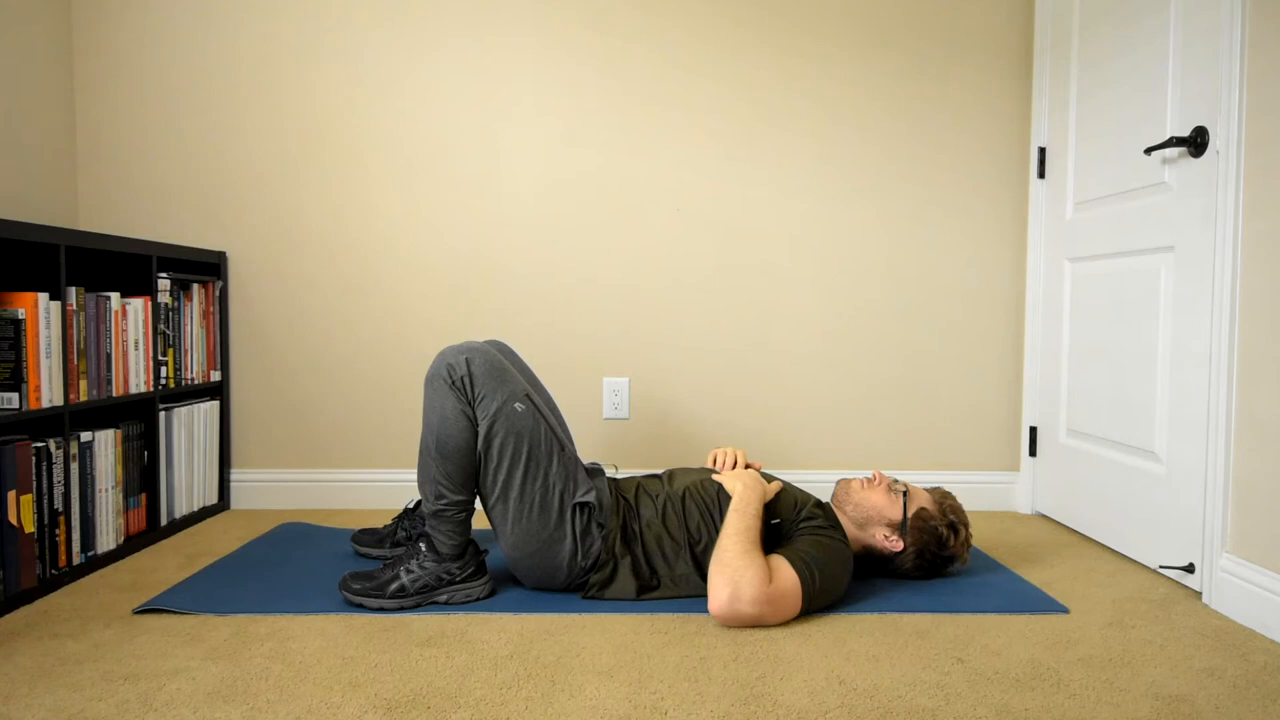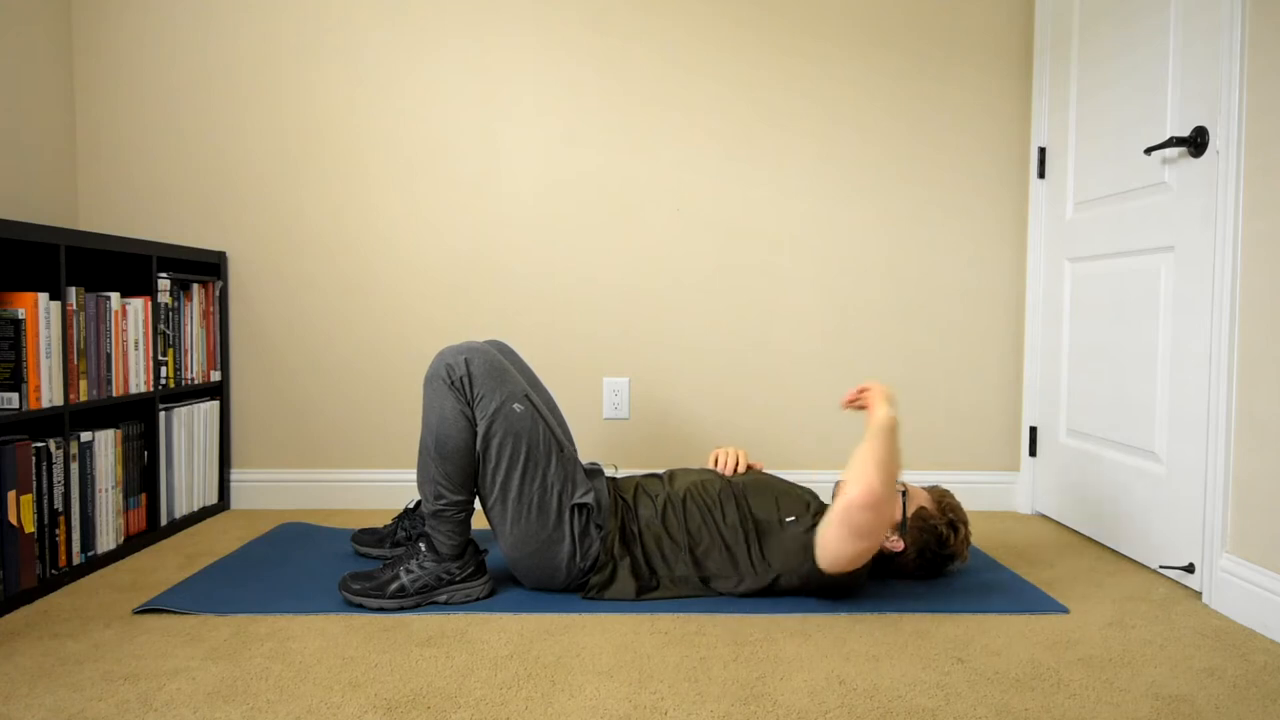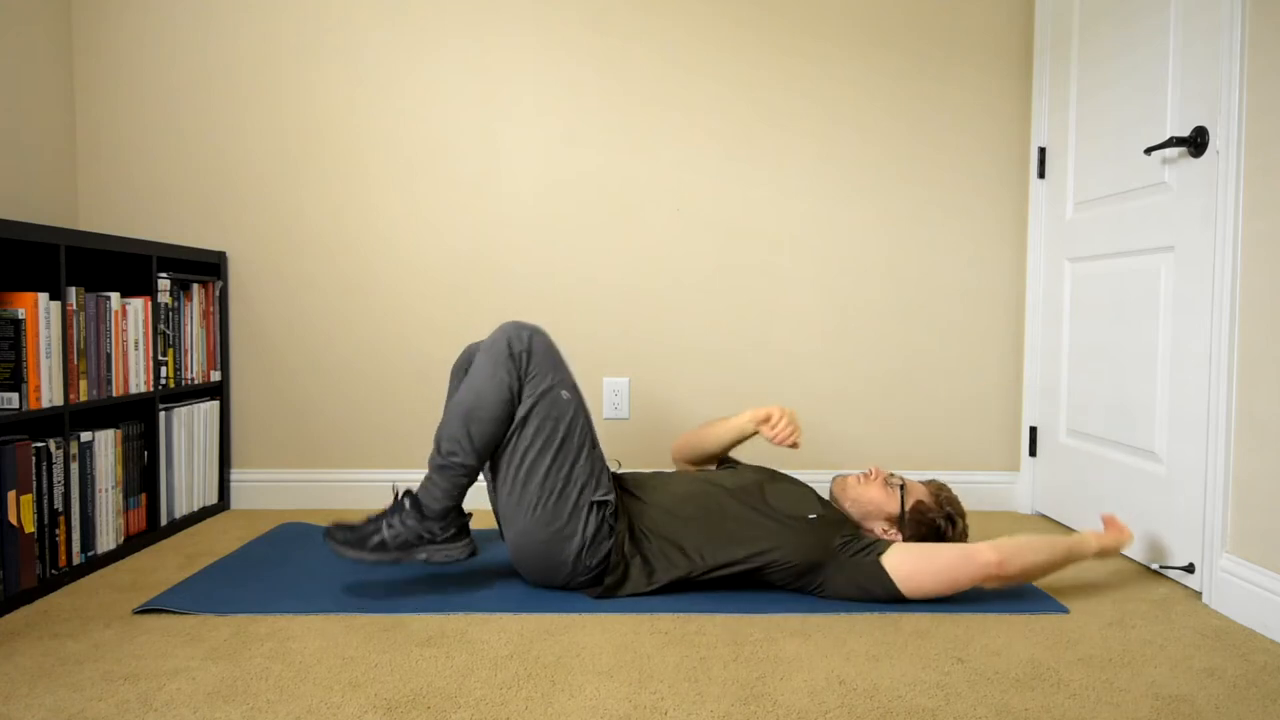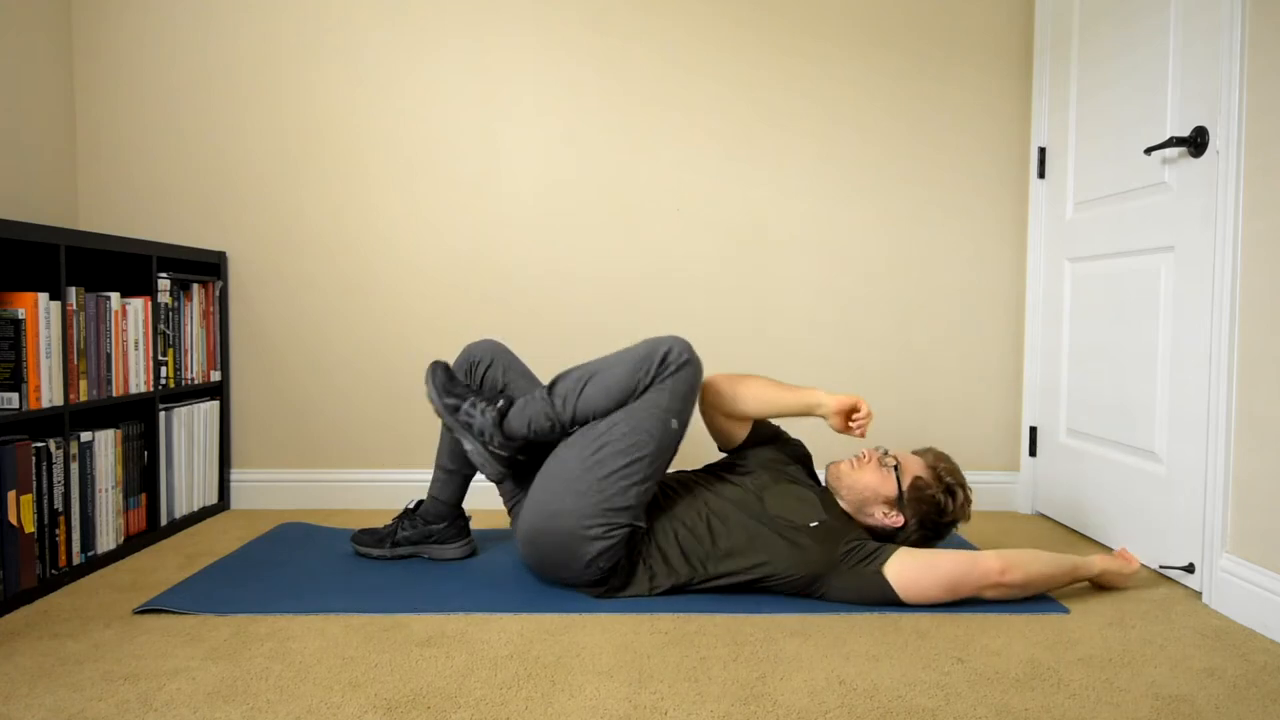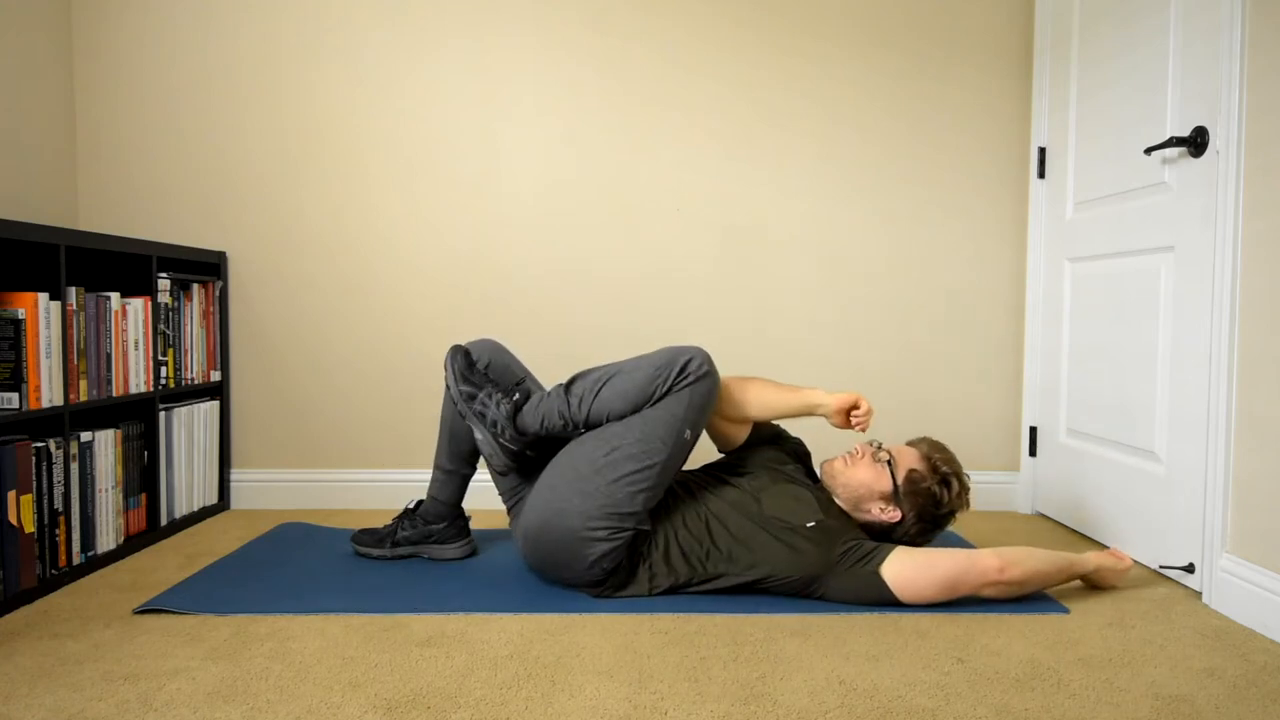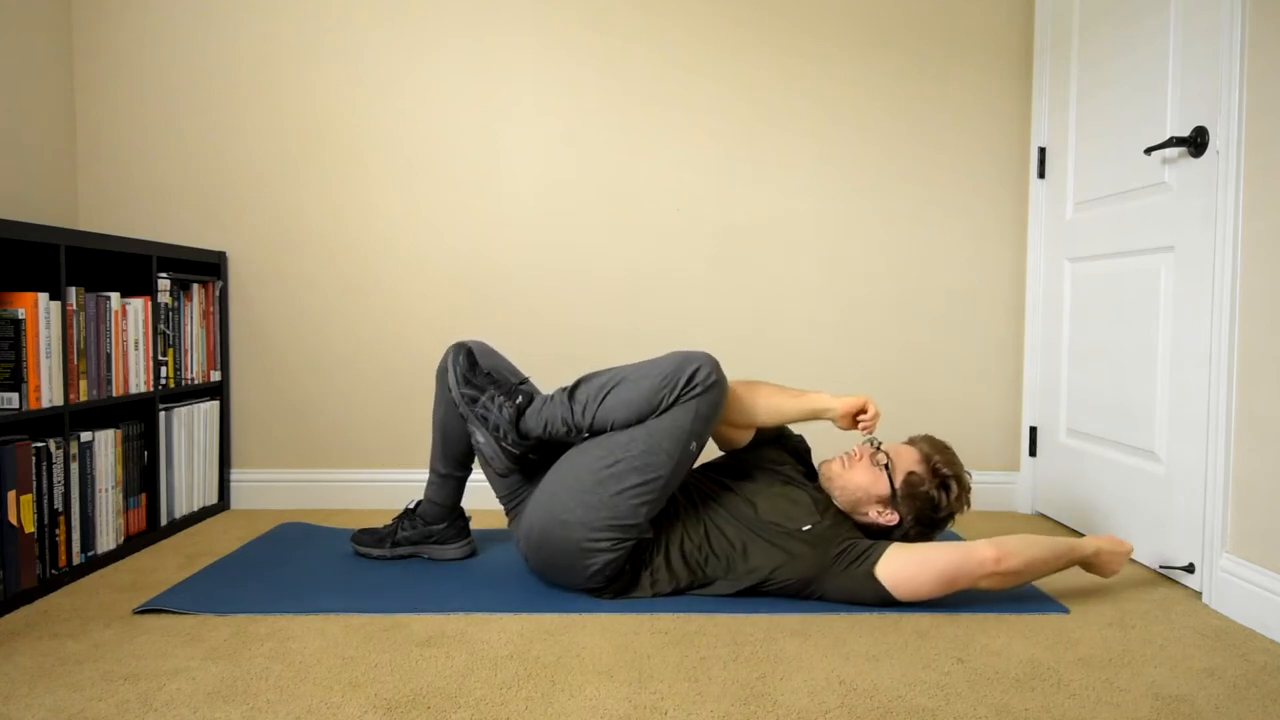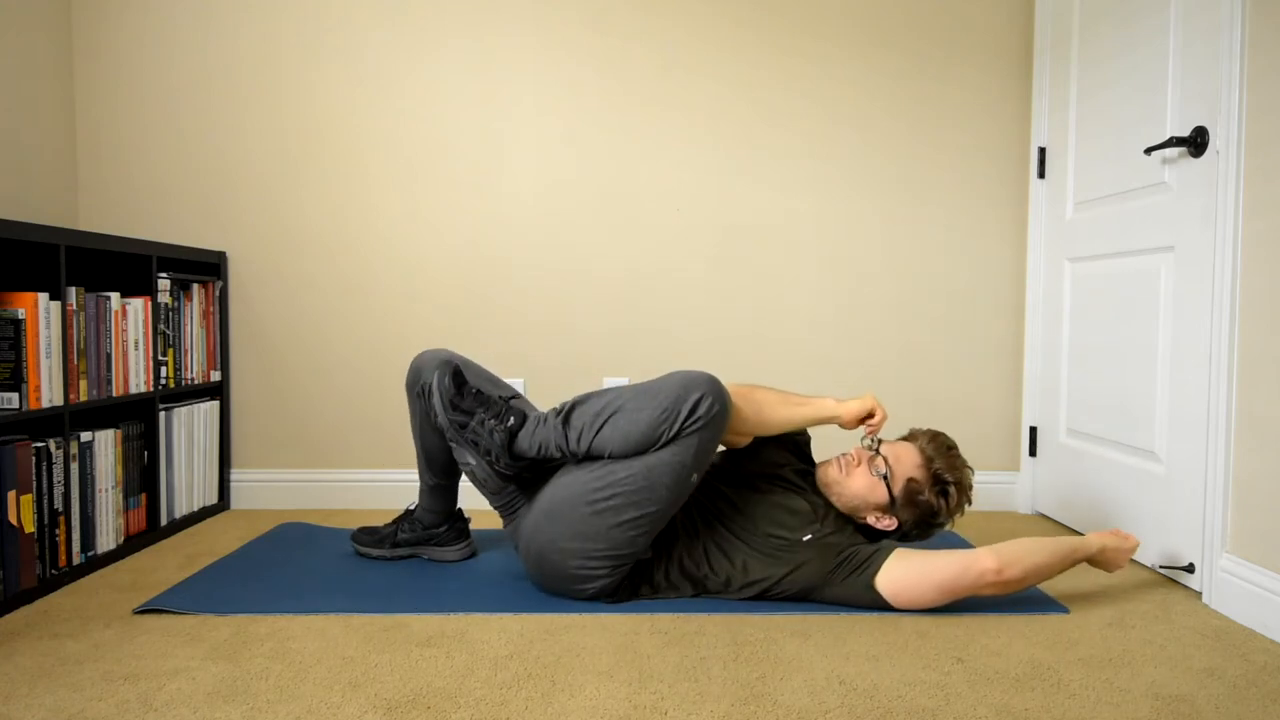
dt=0.5s
person 1, frame 1
left shoulder: (825, 557)
right shoulder: (809, 514)
left elbow: (732, 600)
left wrist: (748, 497)
right wrist: (735, 464)
left hip: (573, 540)
right hip: (599, 500)
left knee: (464, 369)
right knee: (486, 358)
left ankle: (445, 561)
right ankle: (429, 523)
person 1, frame 2
left shoulder: (834, 560)
right shoulder: (810, 519)
left elbow: (865, 514)
left wrist: (884, 421)
right wrist: (731, 462)
left hip: (574, 543)
right hip: (598, 503)
left knee: (462, 368)
right knee: (487, 359)
left ankle: (446, 562)
right ankle: (430, 522)
person 1, frame 3
left shoulder: (843, 553)
right shoulder: (793, 501)
left elbow: (985, 562)
right elbow: (685, 455)
right wrist: (752, 422)
left hip: (578, 543)
right hip: (610, 503)
left knee: (517, 346)
right knee: (487, 361)
left ankle: (429, 519)
right ankle: (438, 514)
person 1, frame 4
left shoulder: (845, 555)
right shoulder: (784, 465)
left elbow: (992, 571)
right elbow: (716, 393)
right wrist: (819, 402)
left hip: (579, 541)
right hip: (554, 510)
left knee: (673, 357)
right knee: (481, 356)
left ankle: (500, 427)
right ankle: (437, 523)
person 1, frame 5
left shoulder: (843, 555)
right shoulder: (787, 463)
left elbow: (991, 570)
right elbow: (722, 404)
right wrist: (819, 400)
left hip: (580, 540)
right hip: (552, 508)
left knee: (688, 365)
right knee: (481, 354)
left ankle: (518, 419)
right ankle: (438, 522)
person 1, frame 6
left shoulder: (842, 554)
right shoulder: (785, 458)
left elbow: (986, 560)
right elbow: (724, 409)
right wrist: (827, 404)
left hip: (578, 544)
right hip: (551, 507)
left knee: (696, 371)
right knee: (465, 357)
left ankle: (521, 418)
right ankle: (437, 524)
person 1, frame 7
left shoulder: (844, 555)
right shoulder: (787, 454)
left elbow: (985, 570)
right elbow: (730, 410)
right wrist: (834, 408)
left hip: (574, 557)
right hip: (550, 504)
left knee: (693, 395)
right knee: (435, 370)
left ankle: (513, 438)
right ankle: (435, 526)
